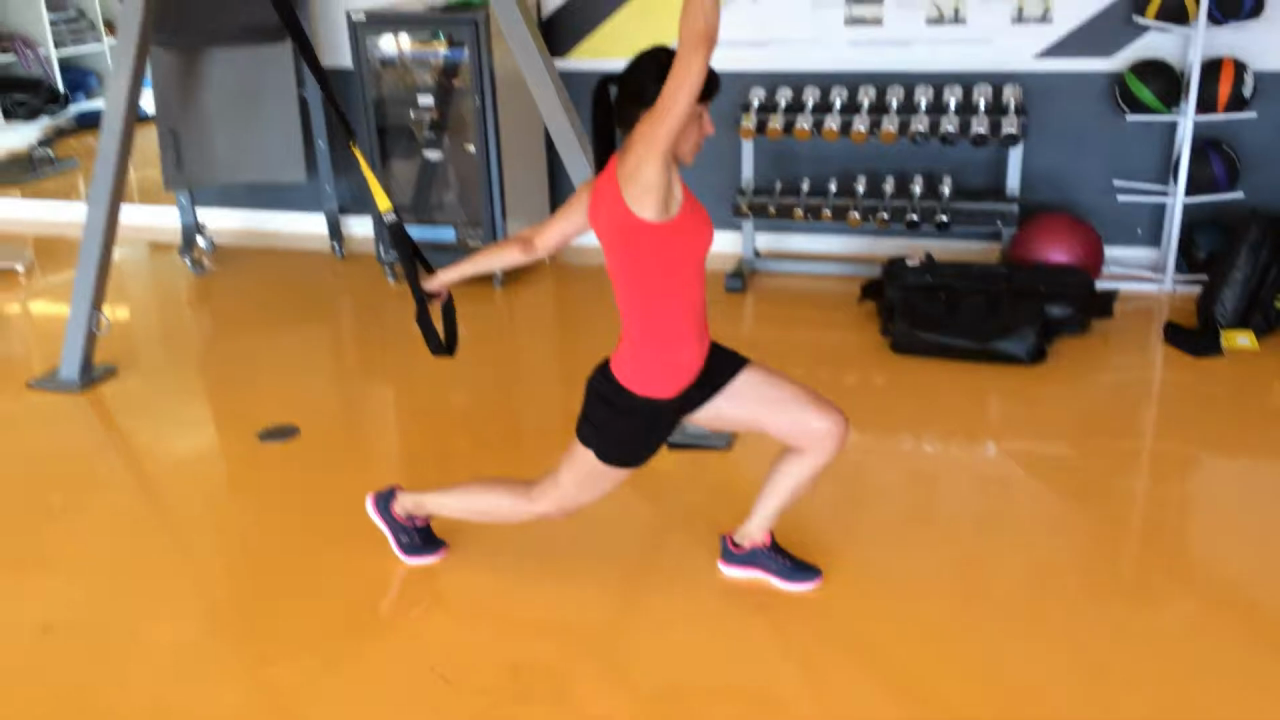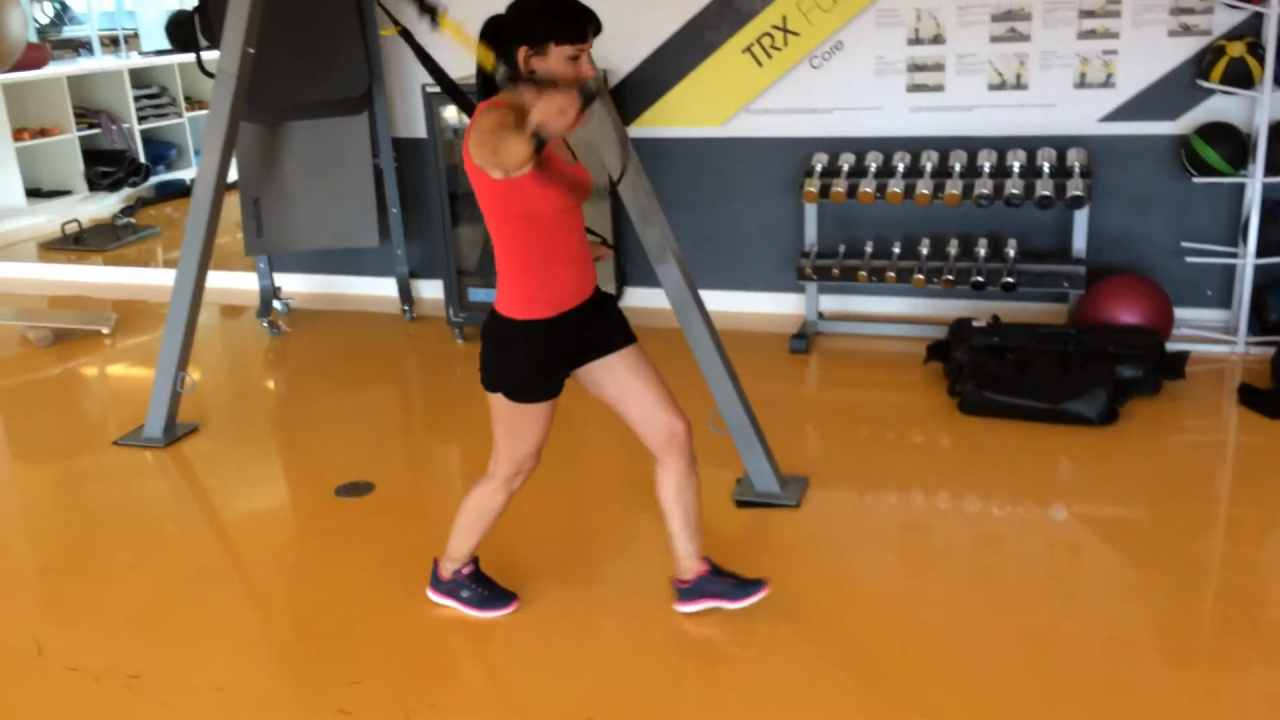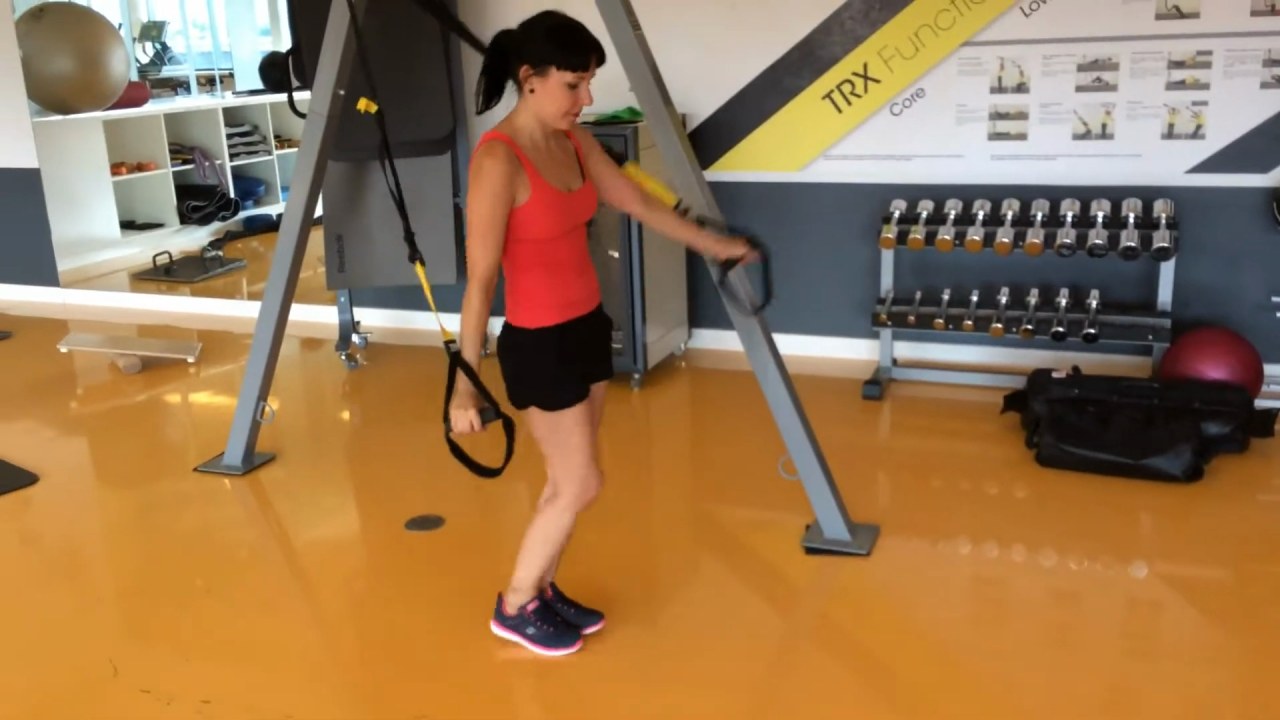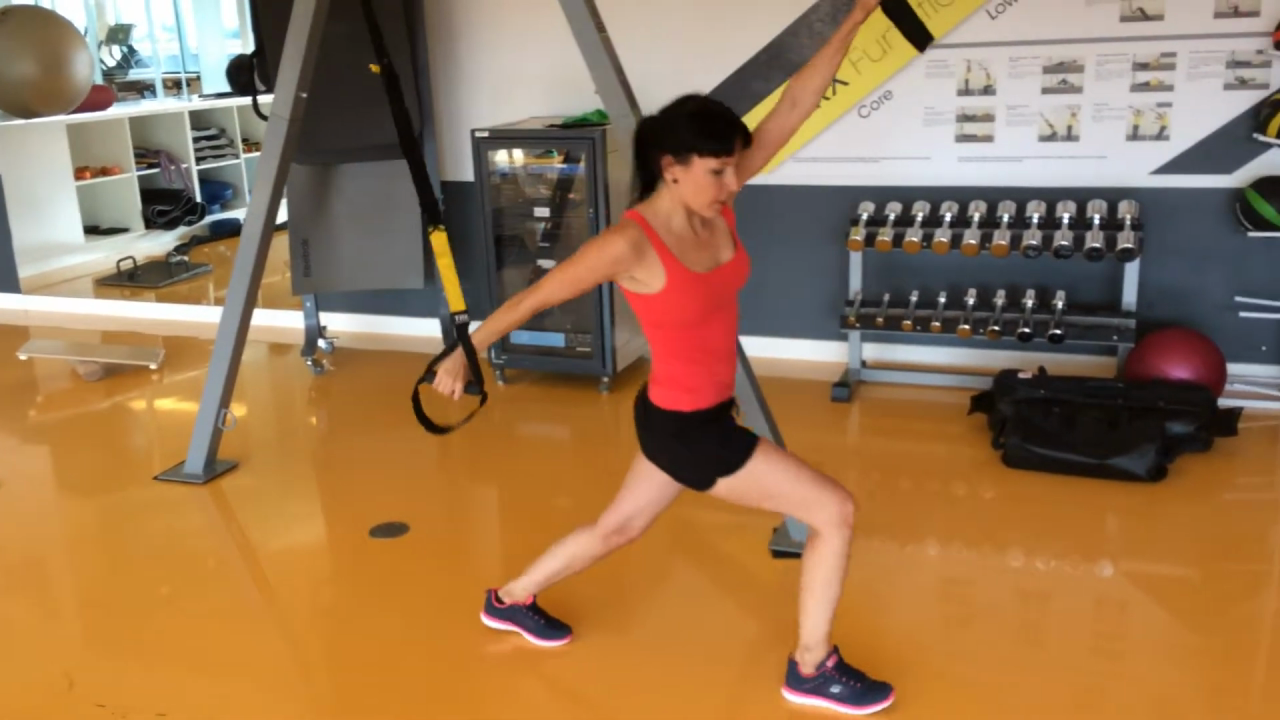
dt=0.7s
person 1, frame 1
left shoulder: (612, 185)
right shoulder: (641, 169)
left elbow: (530, 243)
right elbow: (697, 48)
left wrist: (449, 274)
left hip: (691, 367)
right hip: (641, 393)
left knee: (826, 429)
right knee: (549, 500)
left ankle: (749, 543)
right ankle: (403, 506)
person 1, frame 2
left shoulder: (549, 123)
right shoulder: (492, 123)
right elbow: (511, 145)
right wrist: (539, 116)
left hip: (588, 314)
right hip: (527, 331)
left knee: (673, 435)
right knee: (512, 470)
left ankle: (693, 574)
right ankle: (450, 573)
person 1, frame 3
left shoulder: (571, 140)
right shoulder: (496, 159)
left elbow: (633, 200)
right elbow: (480, 278)
left wrist: (710, 244)
right wrist: (466, 384)
left hip: (586, 328)
right hip: (539, 344)
left knee: (572, 480)
right knee: (577, 487)
left ankle: (542, 593)
right ankle: (515, 606)
person 1, frame 4
left shoulder: (712, 201)
right shoulder: (630, 244)
left elbow: (794, 107)
right elbow: (532, 297)
right wrist: (461, 358)
left hip: (708, 413)
right hip: (684, 427)
left knee: (618, 524)
right knee: (836, 512)
left ankle: (510, 600)
